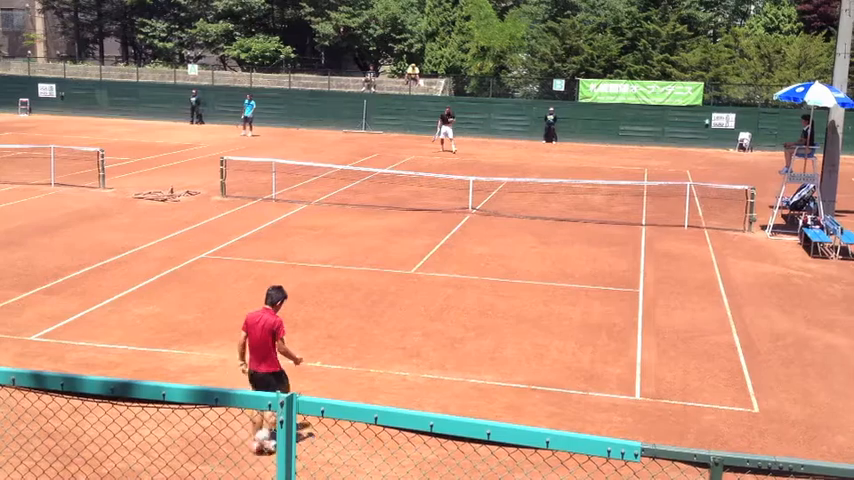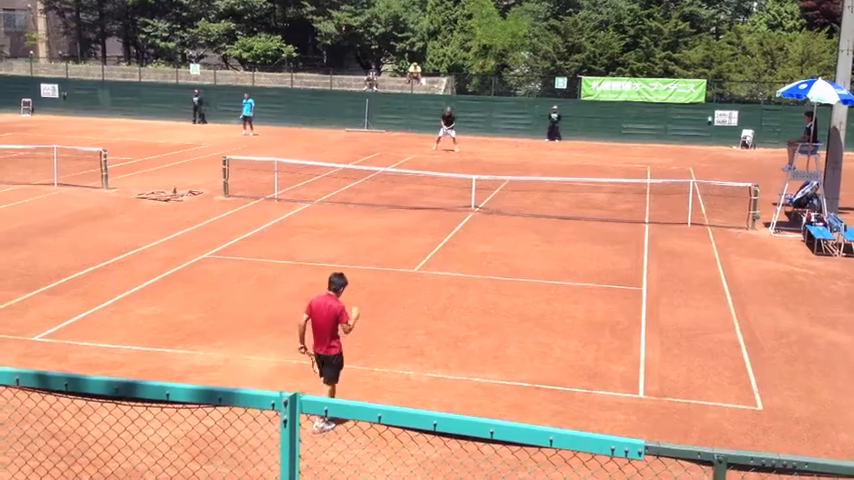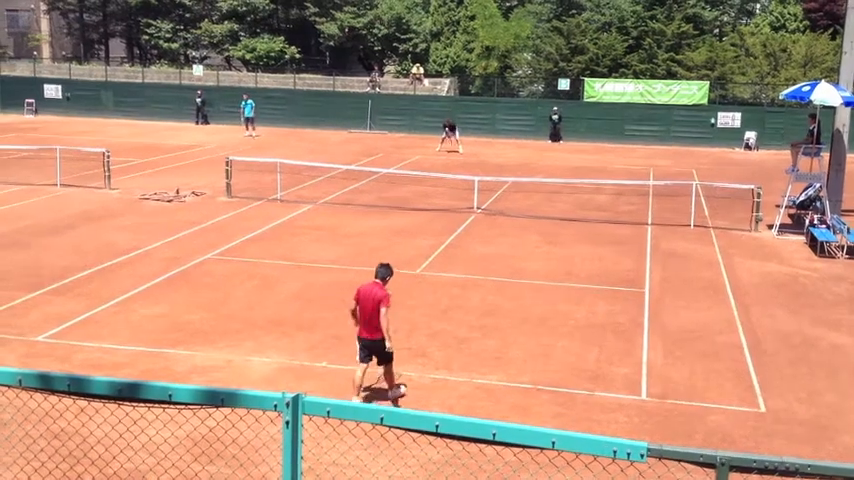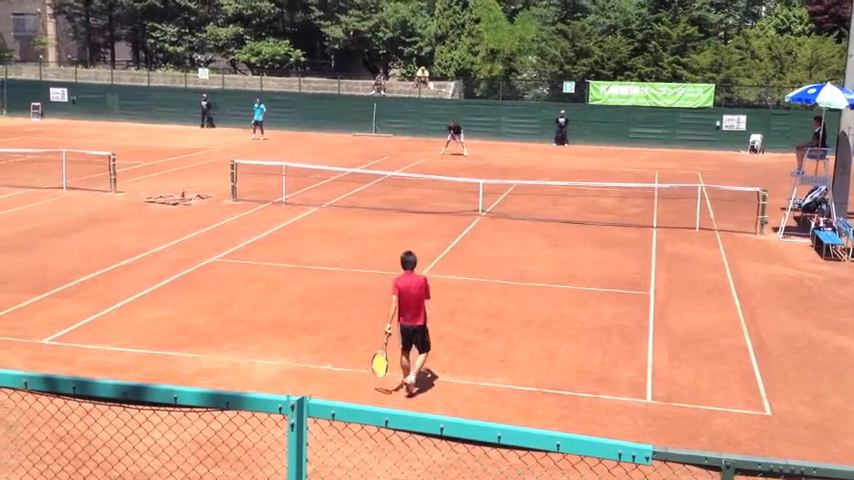
dt=0.7s
person 1, frame 1
left shoulder: (250, 317)
right shoulder: (276, 321)
left elbow: (241, 342)
right elbow: (281, 348)
left wrist: (242, 361)
right wrist: (295, 358)
left hip: (253, 370)
right hip: (271, 371)
left ankle: (258, 441)
right ankle: (264, 434)
person 1, frame 2
left shoulder: (314, 301)
right shoulder: (339, 307)
left elbow: (302, 323)
right elbow: (346, 330)
left wrist: (301, 343)
right wrist: (355, 317)
left hip: (318, 351)
right hip: (333, 352)
left knee: (329, 379)
right knee: (328, 385)
right ankle: (320, 422)
person 1, frame 3
left shoulder: (361, 289)
right shoulder: (383, 294)
left elbow: (353, 310)
right elbow: (383, 318)
left wrist: (357, 321)
right wrist: (388, 340)
left hip: (363, 336)
right hip: (378, 338)
left knee: (362, 367)
right knee: (387, 365)
left ankle: (356, 398)
right ankle: (393, 391)
person 1, frame 4
left shoulder: (397, 282)
right shoulder: (422, 279)
left elbow: (394, 304)
left wrist: (389, 323)
left hip: (404, 324)
right hip: (420, 324)
left knee: (405, 353)
right knee: (423, 353)
left ankle: (406, 379)
right ankle: (412, 377)
